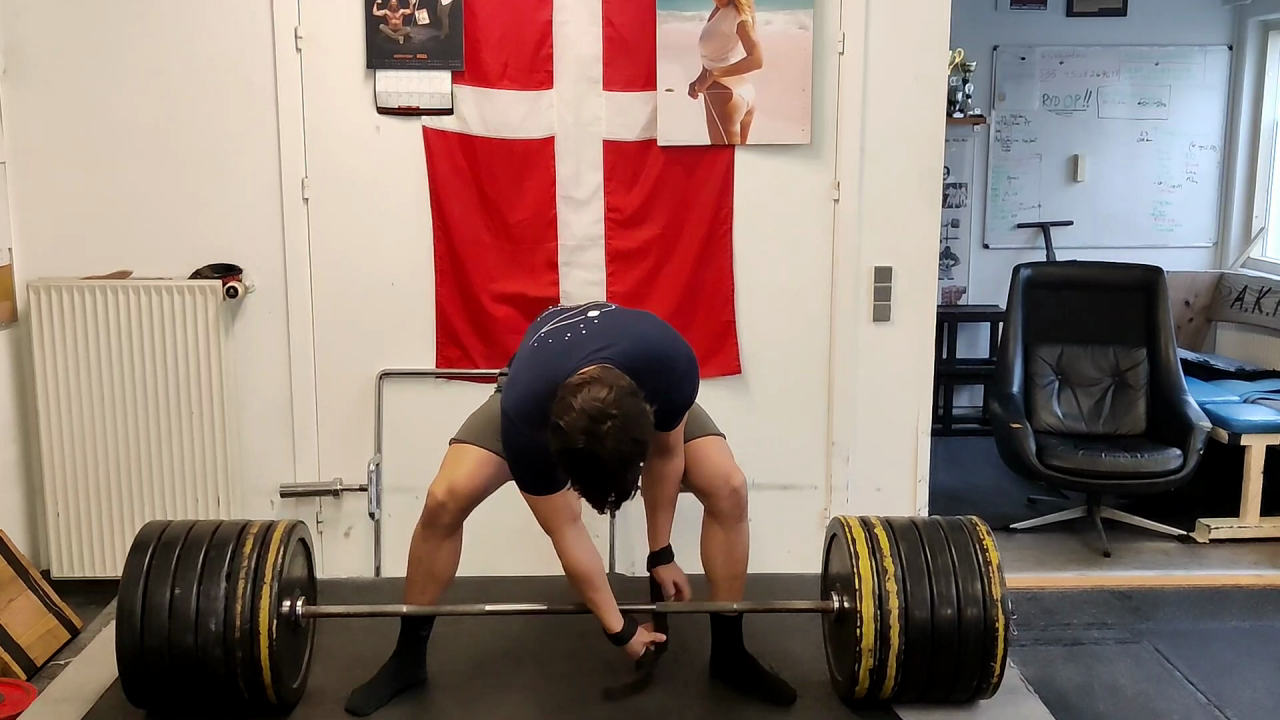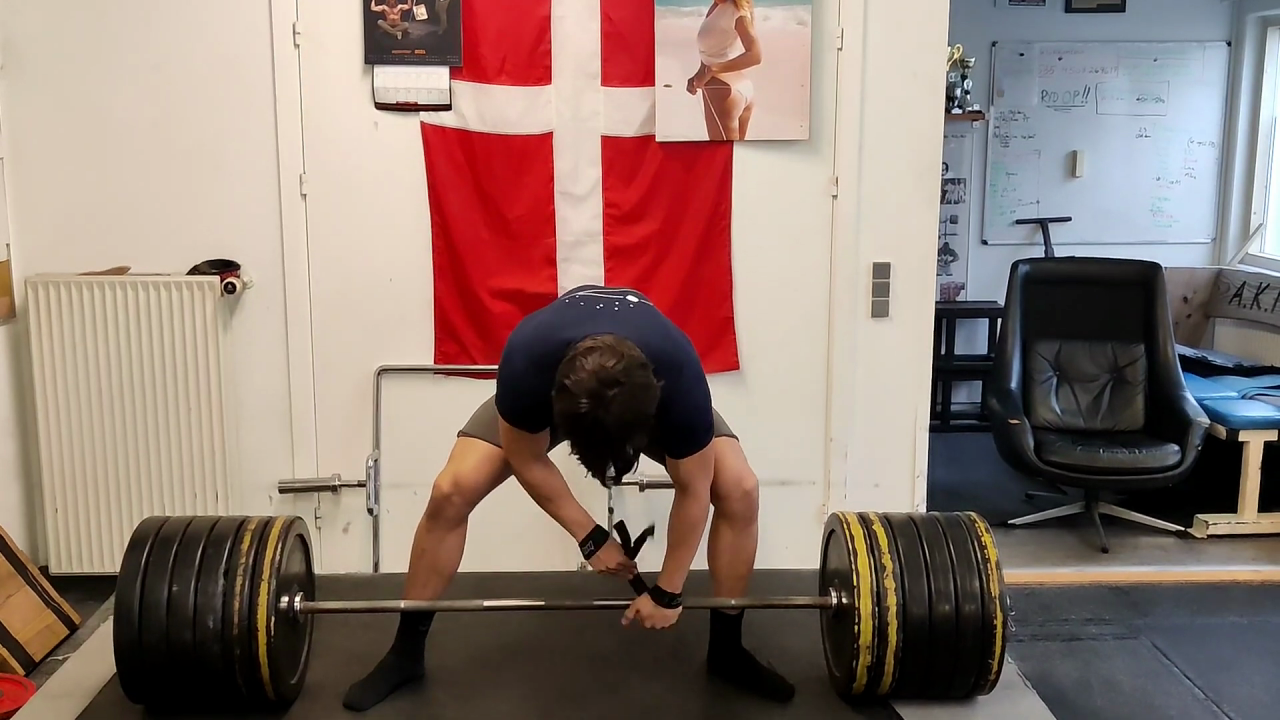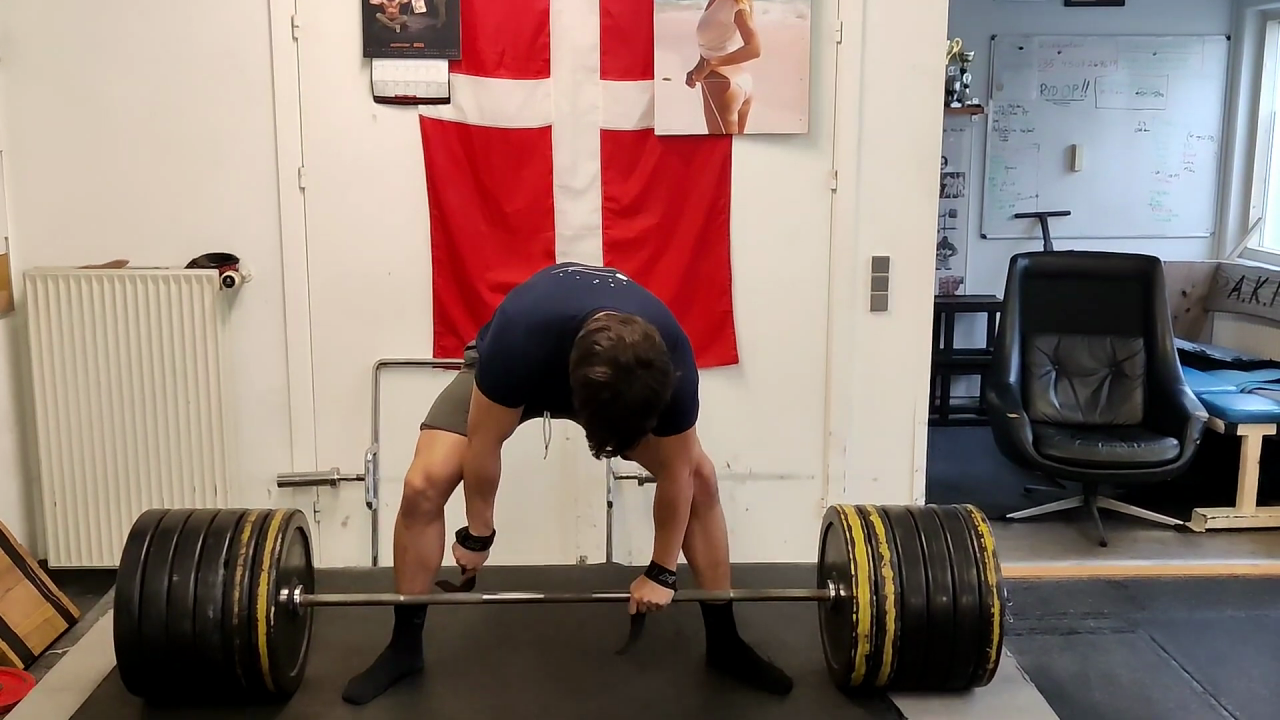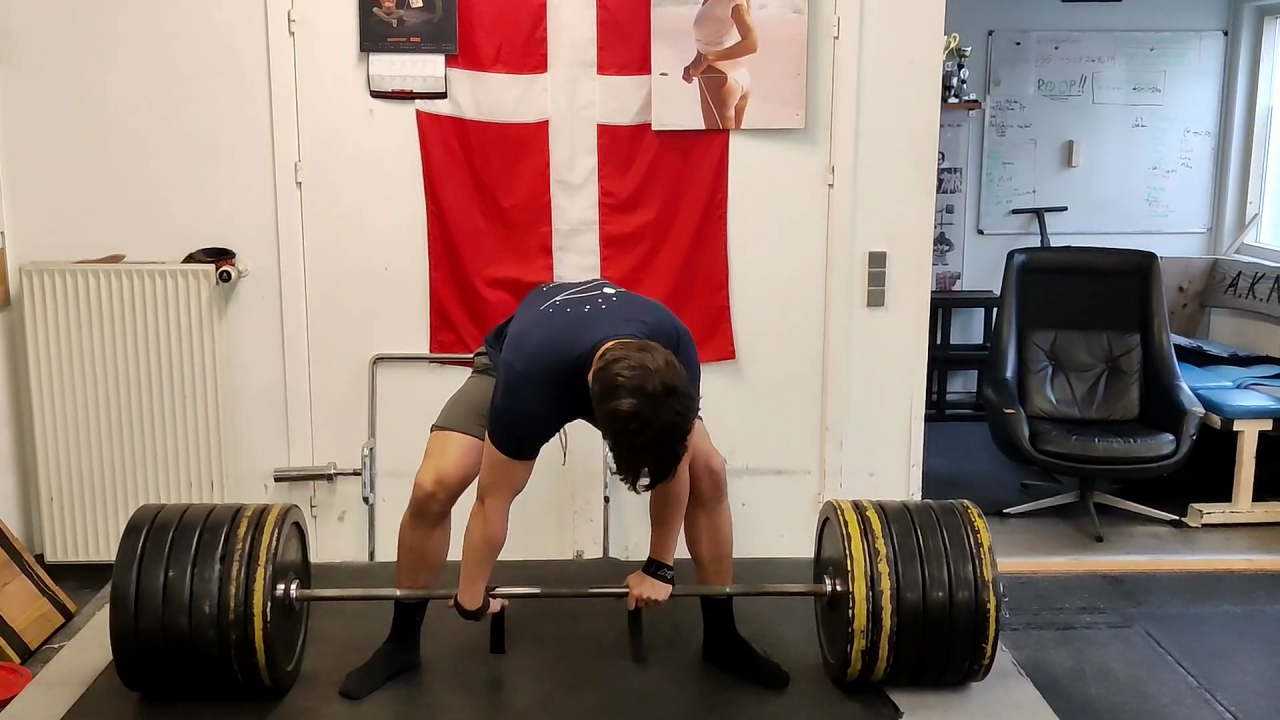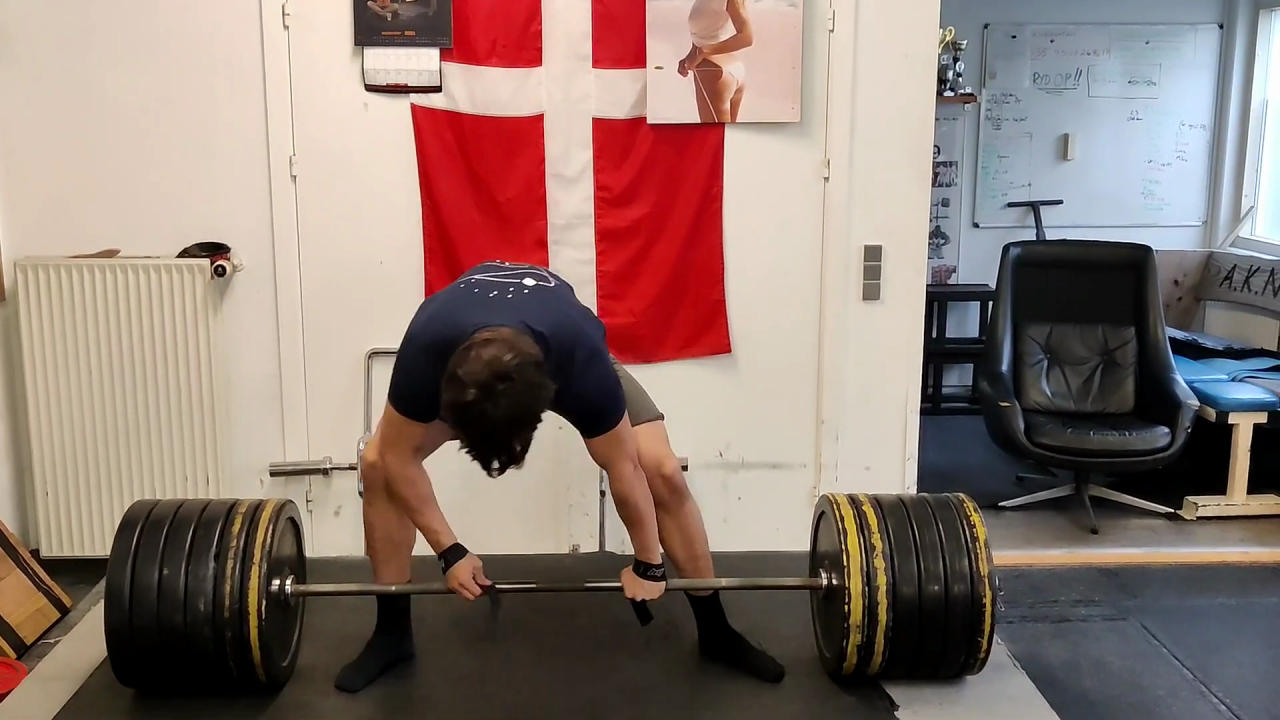
dt=0.7s
person 1, frame 1
left shoulder: (669, 362)
right shoulder: (524, 413)
left elbow: (666, 453)
right elbow: (566, 533)
left wrist: (660, 554)
right wrist: (619, 630)
left hip: (639, 384)
right hip: (539, 388)
left knee: (727, 487)
right knee: (445, 499)
left ankle: (728, 653)
right ankle: (409, 656)
person 1, frame 2
left shoulder: (679, 377)
right shoulder: (528, 360)
left elbow: (694, 491)
right elbow: (530, 463)
left wrist: (667, 592)
right wrist: (592, 540)
left hip: (651, 392)
right hip: (551, 386)
left knee: (739, 491)
right knee: (451, 492)
left ankle: (726, 649)
right ankle: (407, 652)
person 1, frame 3
left shoulder: (669, 361)
right shoulder: (521, 334)
left elbow: (677, 473)
right elbow: (483, 447)
left wrist: (661, 571)
right wrist: (478, 535)
right hip: (506, 374)
left knee: (700, 476)
right knee: (424, 485)
left ankle: (724, 642)
right ankle: (404, 646)
person 1, frame 4
left shoulder: (675, 355)
right shoulder: (529, 377)
left elbow: (673, 466)
right elbow: (494, 502)
left wrist: (660, 567)
right wrist: (470, 600)
right hip: (512, 363)
left knee: (707, 471)
right knee: (433, 487)
left ankle: (722, 637)
right ankle: (402, 641)
person 1, frame 5
left shoulder: (582, 355)
right shoulder: (428, 346)
left elbow: (623, 467)
right elbow: (399, 456)
left wrist: (648, 564)
right wrist: (451, 552)
left hip: (567, 357)
right hip: (464, 350)
left knee: (664, 471)
right knee: (380, 463)
left ankle: (715, 630)
right ankle: (392, 632)
